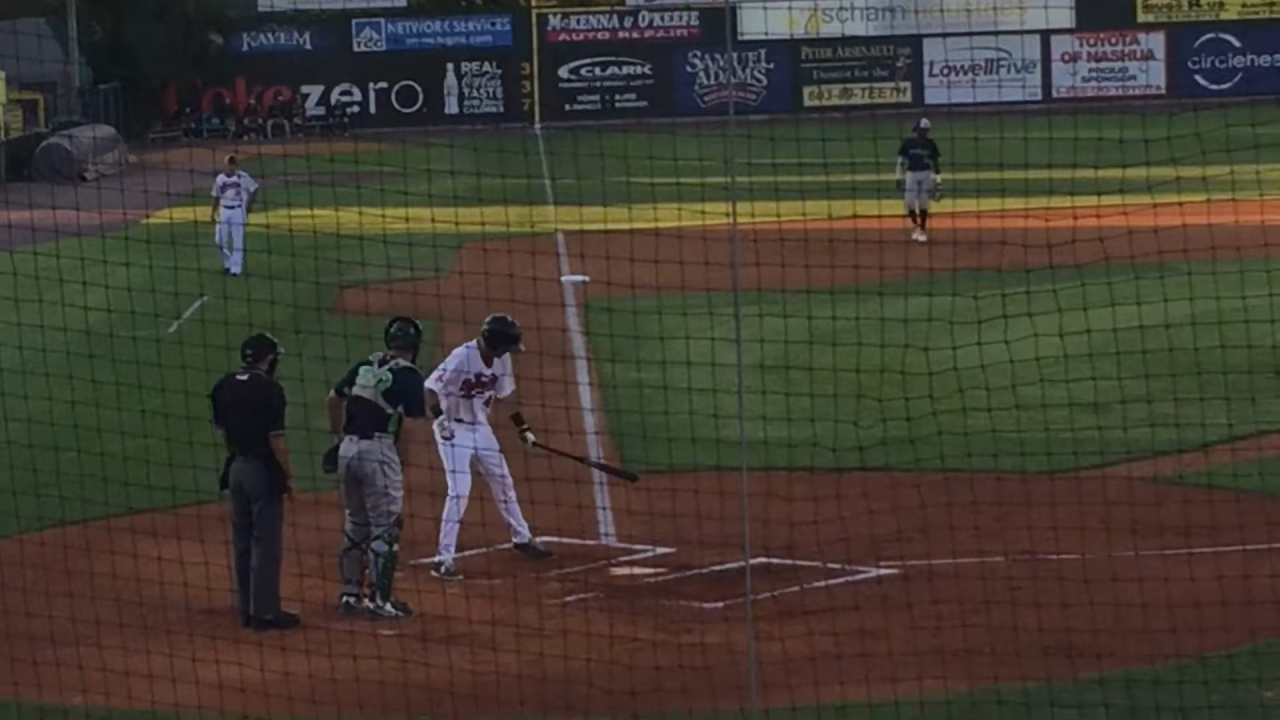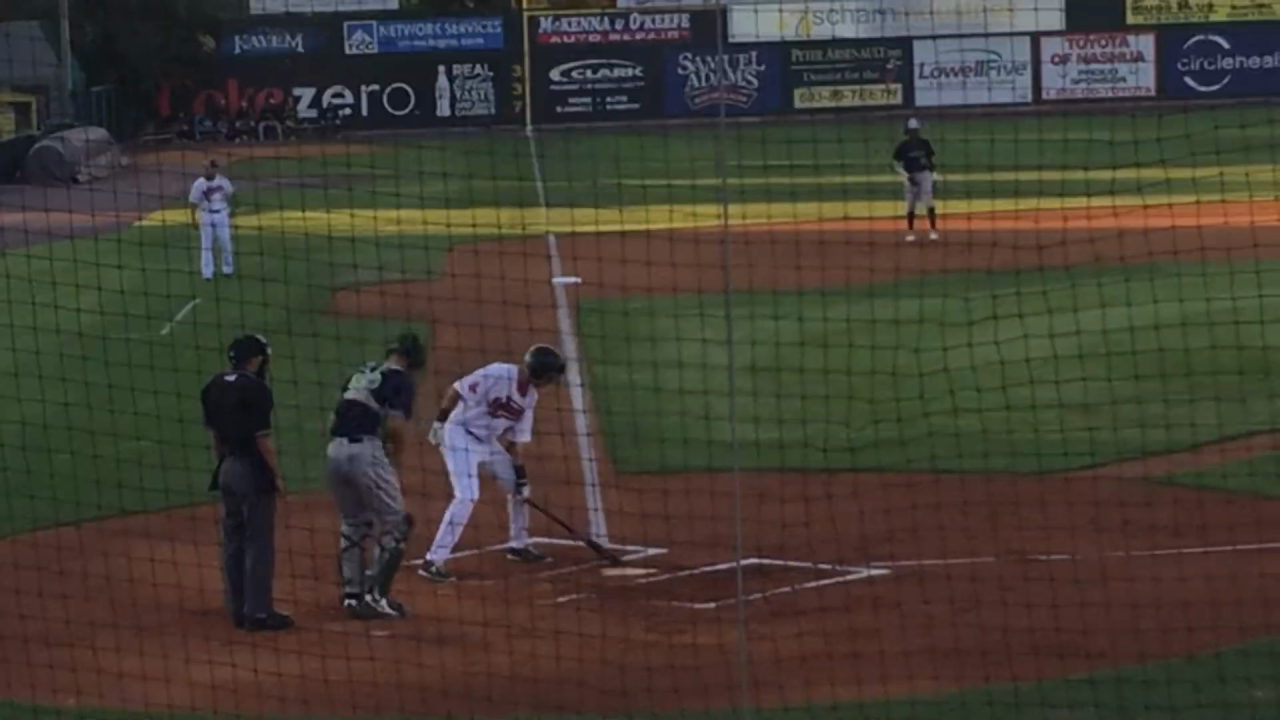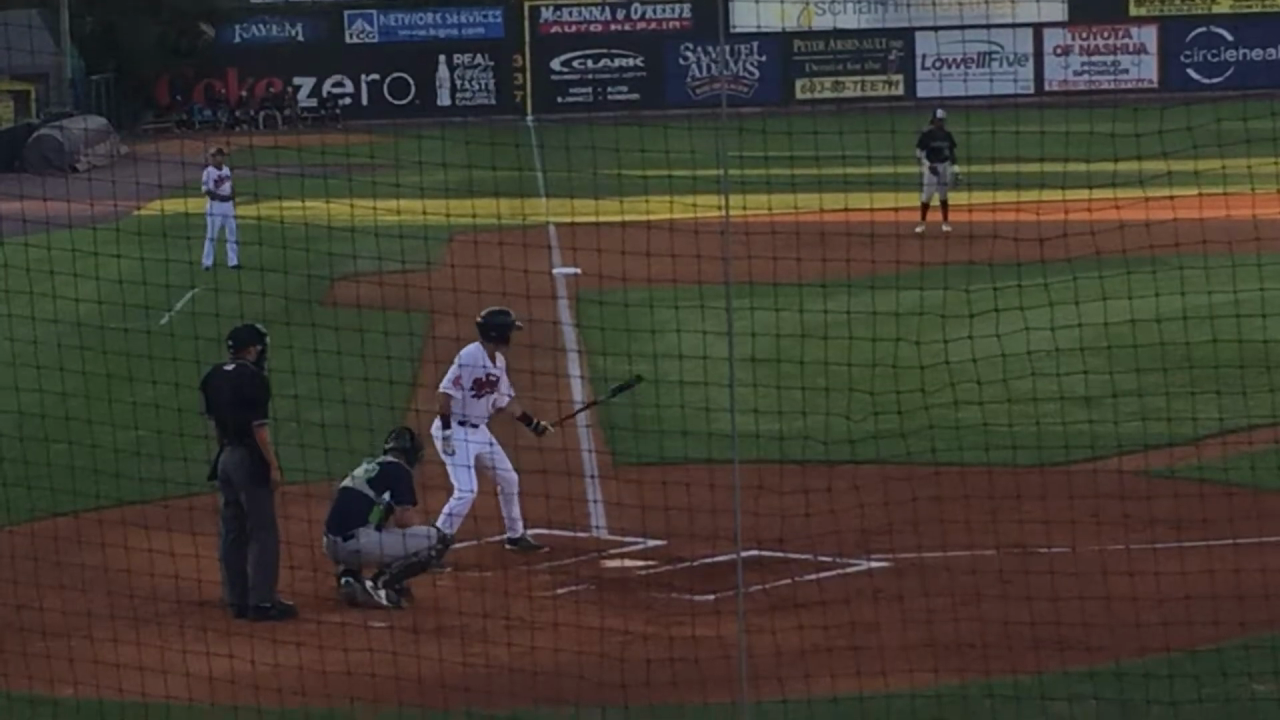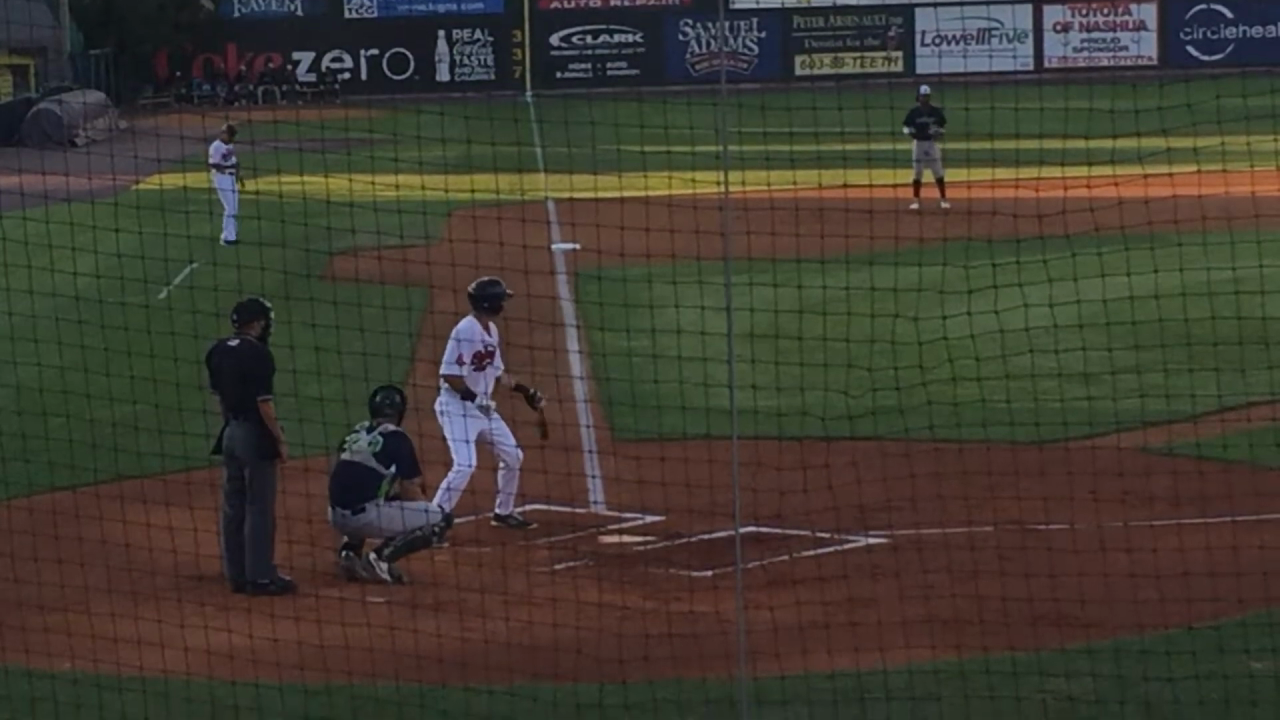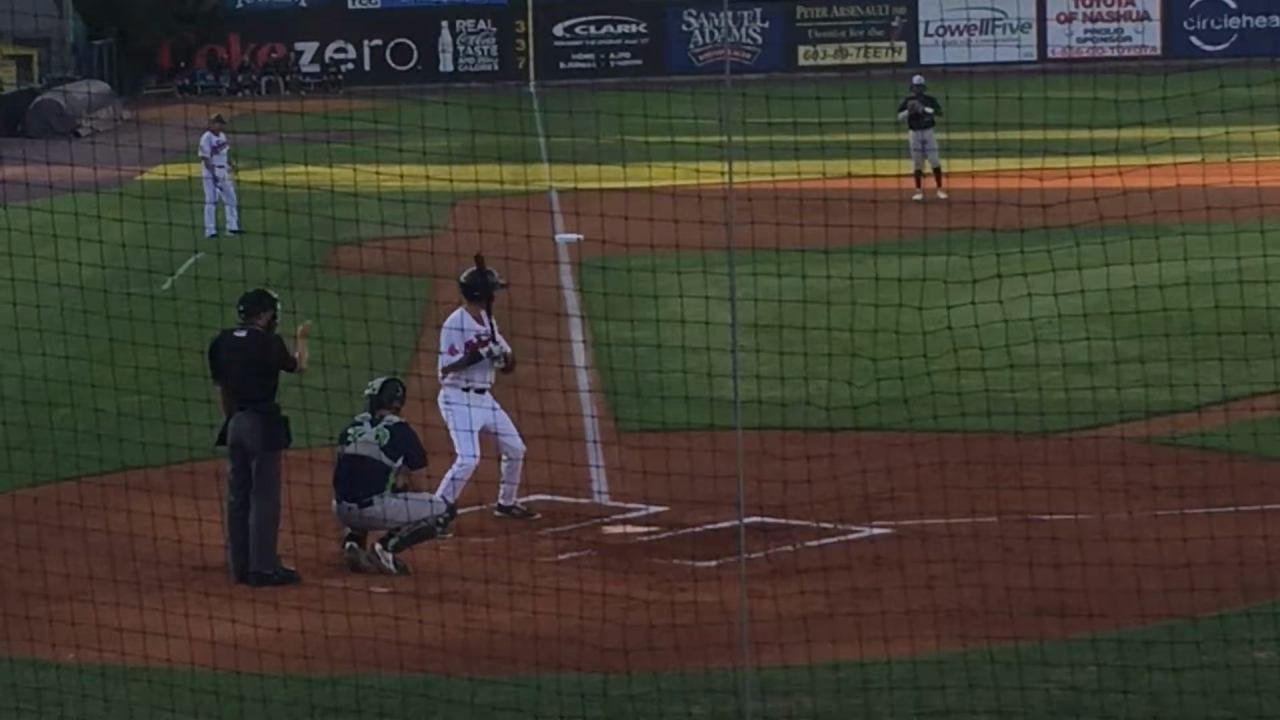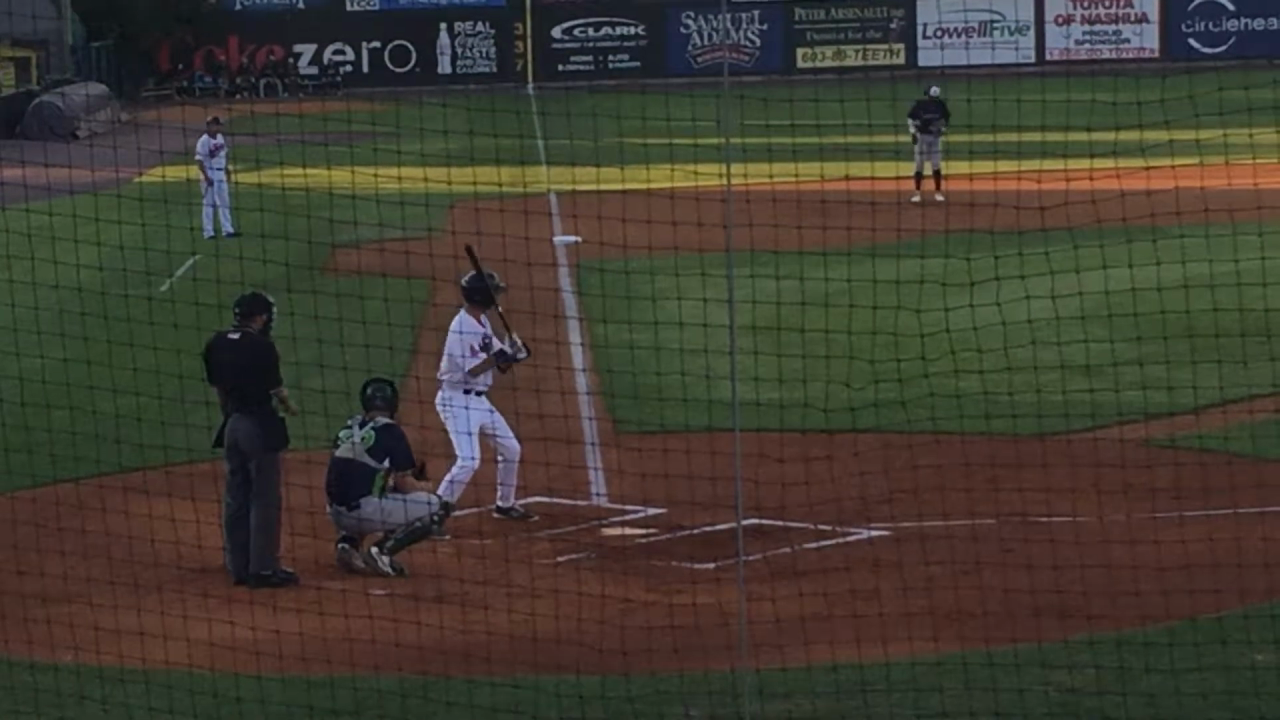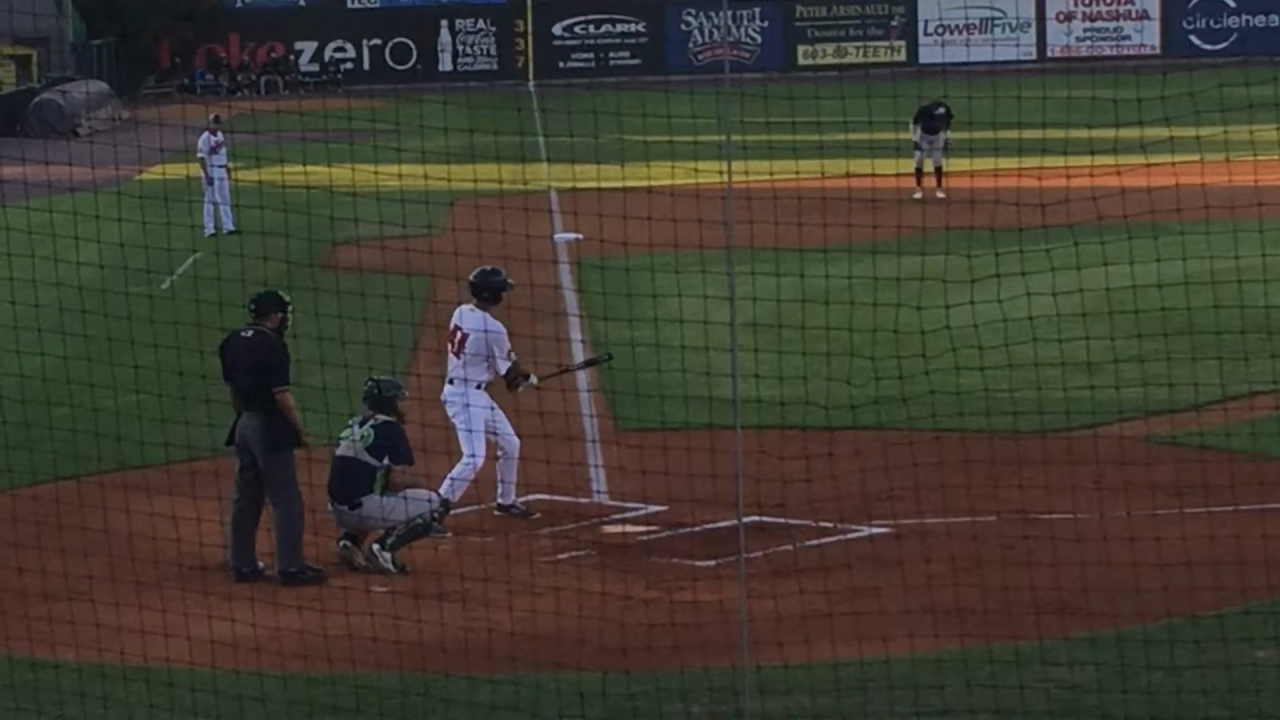
dt=0.7s
person 1, frame 1
left shoulder: (224, 386)
right shoulder: (269, 389)
left elbow: (224, 433)
right elbow: (276, 440)
right wrist: (288, 476)
left hip: (237, 469)
right hip: (263, 471)
left knee: (242, 541)
right knee: (266, 542)
left ankle: (246, 609)
right ankle: (265, 612)
person 1, frame 2
left shoulder: (214, 387)
right shoulder: (255, 389)
left elbow: (215, 434)
right elbow: (263, 439)
right wrist: (277, 475)
left hip: (227, 469)
right hip: (252, 471)
left knee: (233, 541)
right knee: (259, 543)
left ankle: (238, 609)
right ankle: (258, 612)
person 1, frame 3
left shoulder: (214, 377)
right shoulder: (253, 378)
left elbow: (216, 421)
right elbow: (259, 428)
right wrist: (273, 466)
left hip: (225, 459)
right hip: (249, 460)
left knee: (231, 532)
right knee: (262, 532)
left ankle: (237, 599)
right ankle: (262, 601)
person 1, frame 4
left shoulder: (218, 351)
right shoulder: (258, 354)
left elbow: (220, 395)
right elbow: (264, 403)
right wrist: (280, 441)
left hip: (231, 433)
right hip: (255, 435)
left knee: (233, 507)
right knee: (259, 507)
left ankle: (236, 574)
right ankle: (260, 577)
person 1, frame 5
left shoulder: (222, 342)
right shoulder: (268, 342)
left elbow: (222, 388)
right elbow: (299, 365)
right wrist: (301, 339)
left hip: (235, 423)
right hip: (262, 424)
left knee: (237, 496)
right knee: (264, 498)
left ankle: (240, 565)
right ankle: (263, 567)
person 1, frame 6
left shoulder: (216, 344)
right shoulder: (261, 346)
left elbow: (219, 389)
right elbow: (277, 393)
right wrist: (290, 407)
left hip: (232, 426)
right hip: (259, 427)
left knee: (236, 499)
right knee: (266, 501)
left ankle: (239, 567)
right ankle: (264, 568)
person 1, frame 7
left shoulder: (232, 342)
right shoulder: (272, 345)
left elbow: (233, 389)
right elbow: (281, 396)
right wrist: (300, 429)
left hip: (243, 425)
right hip: (270, 428)
left knee: (245, 497)
right knee: (286, 499)
left ankle: (242, 564)
right ankle: (291, 567)
person 2, frame 1
left shoulder: (502, 359)
right shoulder: (462, 356)
left elbow: (504, 394)
right elbow: (431, 388)
left wrist: (523, 428)
right wrist: (440, 418)
left hip: (480, 427)
right hip: (454, 428)
left knee: (503, 482)
right knee: (459, 491)
left ankle: (522, 540)
right ankle: (443, 560)
person 2, frame 2
left shoulder: (530, 396)
right shoulder: (496, 374)
left elbow: (517, 440)
right elbow: (457, 390)
left wrist: (520, 479)
right wrist: (440, 421)
left hip: (488, 442)
right hip: (460, 437)
left knee: (520, 490)
right knee: (466, 498)
left ankle: (518, 545)
right ankle: (433, 561)
person 2, frame 3
left shoulder: (498, 360)
right shoulder: (470, 356)
left elbow: (504, 401)
right elbow: (445, 393)
left wrist: (533, 424)
right wrist: (445, 430)
left hip: (478, 430)
right hip: (455, 431)
left knee: (509, 479)
right knee: (466, 492)
left ankle: (515, 536)
person 2, frame 4
left shoulder: (492, 329)
right shoulder: (465, 331)
right elbow: (449, 374)
left wrist: (525, 391)
right wrist: (476, 398)
left hip: (481, 406)
right hip: (457, 407)
left knee: (513, 456)
right knee: (465, 466)
left ankle: (503, 512)
person 2, frame 5
left shoulder: (488, 319)
right shoulder: (455, 323)
left elbow: (509, 365)
right elbow: (447, 367)
left wrist: (502, 356)
right wrist: (481, 355)
left hip: (484, 398)
right hip: (459, 399)
left knee: (515, 448)
right knee: (468, 459)
left ankle: (507, 503)
person 2, frame 6
left shoulder: (482, 322)
right shoulder: (465, 327)
left elbow: (499, 361)
right elbow: (474, 369)
left wrist: (511, 351)
right wrist: (505, 354)
left hip: (477, 399)
right hip: (456, 399)
left knee: (511, 448)
right knee: (469, 462)
left ankle: (505, 505)
person 2, frame 7
left shoulder: (461, 313)
right shoulder: (493, 329)
right elbow: (507, 367)
left wrist: (514, 375)
right wrist: (526, 377)
left hip: (473, 393)
right hip: (465, 395)
left knee: (510, 443)
right knee: (474, 458)
left ankle: (506, 502)
person 3, frame 1
left shoulder: (364, 366)
right shoulder: (410, 376)
left elbow: (333, 399)
right elbow: (409, 425)
left wrist: (339, 437)
right wrist: (398, 458)
left hip: (348, 449)
right hip: (378, 451)
left knee: (356, 524)
right knee: (385, 527)
left ankle: (350, 594)
right ankle: (380, 600)
person 3, frame 2
left shoulder: (361, 375)
right shoulder: (400, 379)
right elbow: (395, 424)
right wrist: (397, 451)
left hip: (336, 452)
right hip: (365, 452)
left knee: (353, 525)
right knee: (396, 523)
left ankle: (352, 596)
right ankle: (376, 594)
person 3, frame 3
left shoulder: (368, 467)
right shoulder: (399, 470)
right elbow: (405, 519)
left hip: (334, 544)
right hip: (358, 541)
right knee: (439, 540)
left ankle: (348, 580)
right ankle: (379, 586)
person 3, frame 4
left shoulder: (354, 434)
right shoulder: (397, 438)
right elbow: (411, 493)
right wrist: (425, 506)
left hip: (337, 517)
right hip: (365, 516)
right knee: (441, 519)
left ankle: (349, 552)
right ankle: (380, 558)
person 3, frame 5
left shoulder: (353, 427)
right shoulder: (401, 431)
left hip: (342, 509)
right hip: (374, 509)
right knee: (444, 511)
left ankle: (353, 543)
right ankle: (386, 548)
person 3, frame 6
left shoulder: (348, 428)
right shoulder: (391, 432)
right elbow: (404, 485)
left wrist: (389, 482)
right wrist: (423, 486)
left hip: (337, 512)
right hip: (364, 510)
right knee: (437, 508)
left ankle: (347, 542)
right ankle: (382, 551)
person 3, frame 7
left shoulder: (352, 427)
right shoulder: (391, 429)
right elbow: (397, 482)
right wrist: (409, 483)
left hip: (339, 510)
right hip: (365, 508)
right knee: (438, 504)
left ankle: (349, 540)
right ankle: (383, 548)
